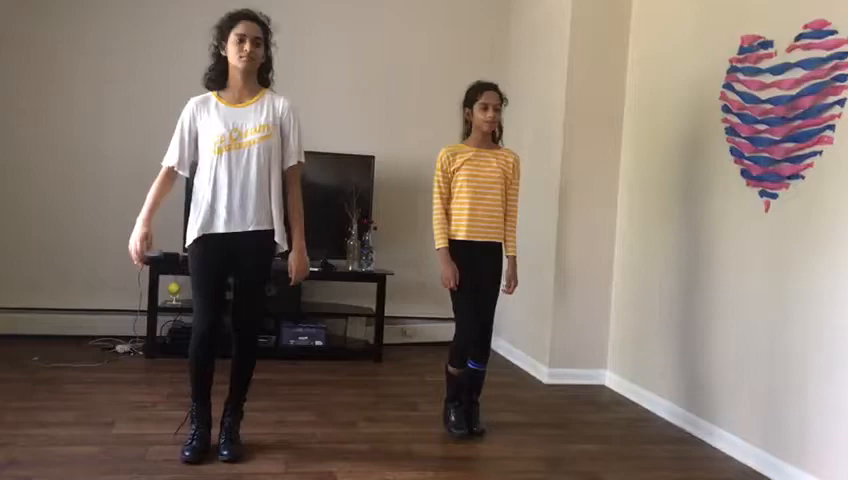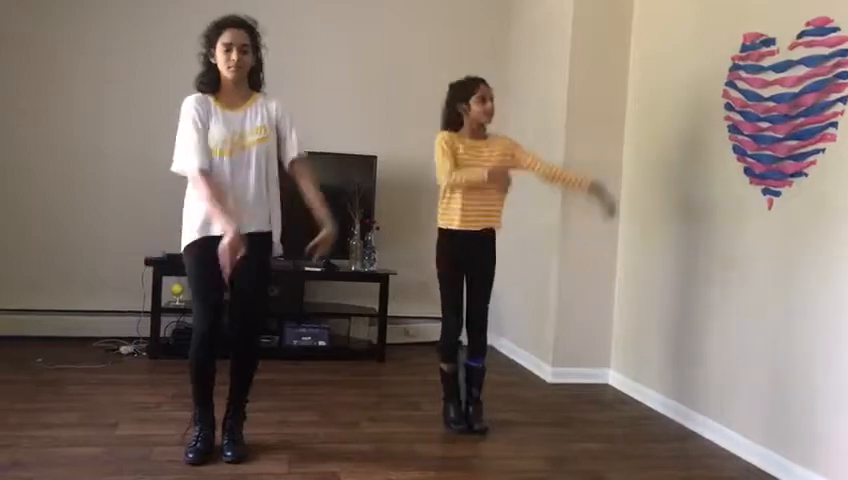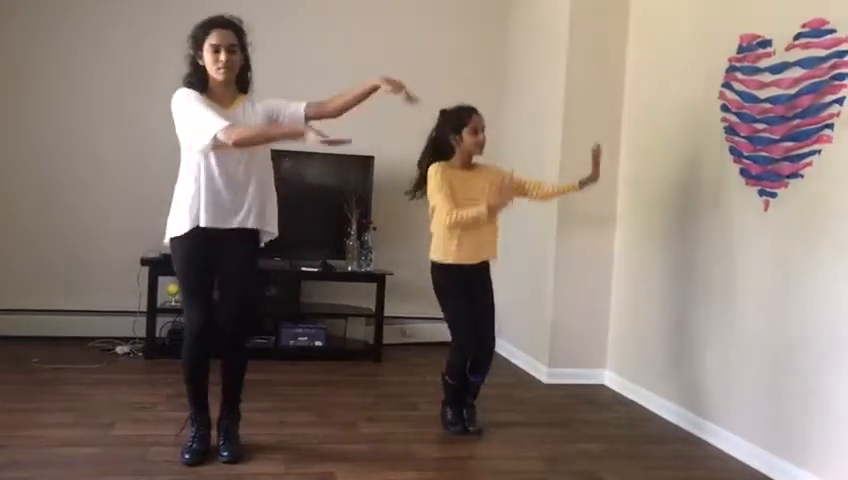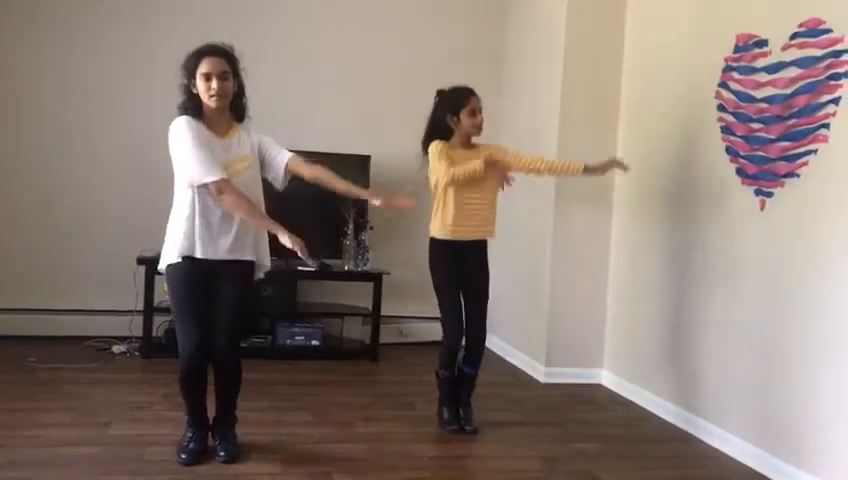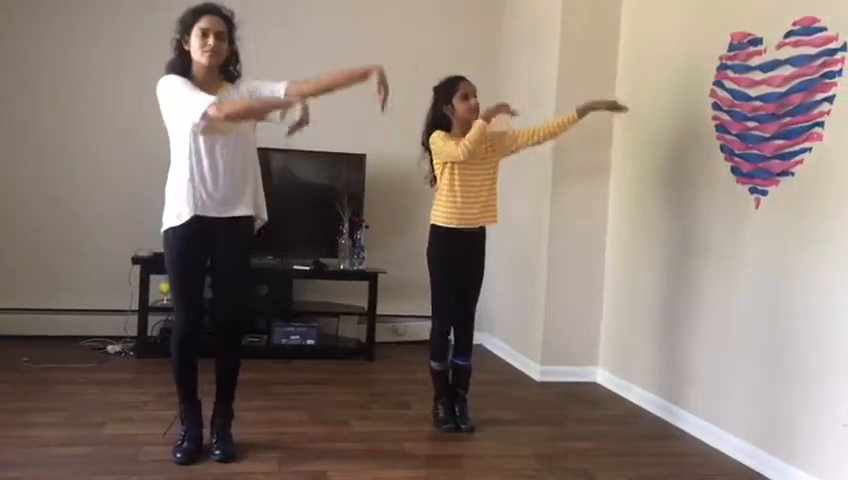
dt=0.4s
person 1, frame 1
left shoulder: (279, 108)
right shoulder: (199, 108)
left elbow: (291, 180)
right elbow: (171, 170)
left wrist: (298, 243)
right wrist: (142, 225)
left hip: (258, 234)
right hip: (209, 232)
left knee: (246, 330)
right knee: (205, 328)
left ankle: (231, 425)
right ankle: (199, 425)
person 1, frame 2
left shoulder: (270, 110)
right shoulder: (195, 107)
left elbow: (298, 165)
right elbow: (197, 176)
left wrist: (325, 220)
right wrist: (227, 227)
left hip: (257, 235)
right hip: (206, 234)
left knee: (247, 333)
right knee: (206, 330)
left ankle: (233, 426)
right ankle: (202, 425)
person 1, frame 3
left shoulder: (261, 107)
right shoulder: (186, 101)
left elbow: (325, 107)
right elbow: (234, 136)
left wrist: (377, 84)
right wrist: (303, 130)
left hip: (241, 231)
right hip: (193, 229)
left knee: (233, 330)
right knee: (198, 329)
left ankle: (229, 425)
right ankle: (199, 426)
person 1, frame 4
left shoulder: (253, 138)
right shoulder: (184, 129)
left elbow: (305, 169)
right elbow: (222, 191)
left wrist: (368, 196)
right wrist: (281, 232)
left hip: (238, 256)
right hip: (188, 255)
left knee: (225, 346)
right knee: (194, 347)
left ankle: (224, 426)
right ankle: (196, 427)
person 1, frame 5
left shoulder: (244, 91)
right shoulder: (172, 87)
left elbow: (308, 87)
right elbow: (219, 111)
left wrist: (368, 72)
right wrist: (287, 101)
left hip: (235, 218)
right hip: (187, 217)
left knee: (228, 321)
right knee: (187, 321)
left ankle: (222, 424)
right ankle: (190, 424)
person 2, frame 1
left shoulder: (509, 160)
right shoulder: (450, 155)
left elbow: (510, 214)
right elbow: (439, 210)
left wrist: (512, 259)
right wrist: (444, 257)
left hip: (492, 252)
right hip: (459, 250)
left knee: (484, 331)
right knee: (467, 328)
left ankle: (472, 405)
right ankle: (453, 404)
person 2, frame 2
left shoulder: (504, 145)
right shoulder: (446, 141)
left elbow: (545, 168)
right elbow: (448, 179)
left wrist: (587, 185)
right wrist: (489, 174)
left hip: (483, 240)
right hip: (452, 238)
left knee: (478, 322)
right knee: (452, 321)
left ankle: (473, 402)
right ankle: (451, 402)
person 2, frame 3
left shoulder: (491, 174)
right shoulder: (438, 172)
left elbow: (537, 190)
right elbow: (449, 219)
left wrist: (584, 181)
right wrist: (494, 206)
left hip: (479, 270)
right hip: (447, 269)
left knee: (485, 346)
right knee: (464, 343)
left ankle: (467, 405)
right ankle: (450, 405)
person 2, frame 4
left shoulder: (494, 155)
right shoulder: (438, 149)
left elbow: (538, 164)
right elbow: (444, 178)
left wrist: (590, 168)
right wrist: (485, 165)
left hip: (476, 249)
right hip: (445, 248)
left knee: (477, 332)
right knee: (454, 331)
left ankle: (464, 402)
right ankle: (446, 403)
person 2, frame 5
left shoulder: (493, 138)
right shoulder: (439, 139)
left elbow: (540, 133)
right elbow: (462, 152)
left wrist: (585, 109)
right wrist: (487, 117)
left hip: (474, 237)
right hip: (445, 235)
left knee: (465, 320)
right knee: (443, 319)
left ankle: (460, 399)
right ankle: (441, 402)
